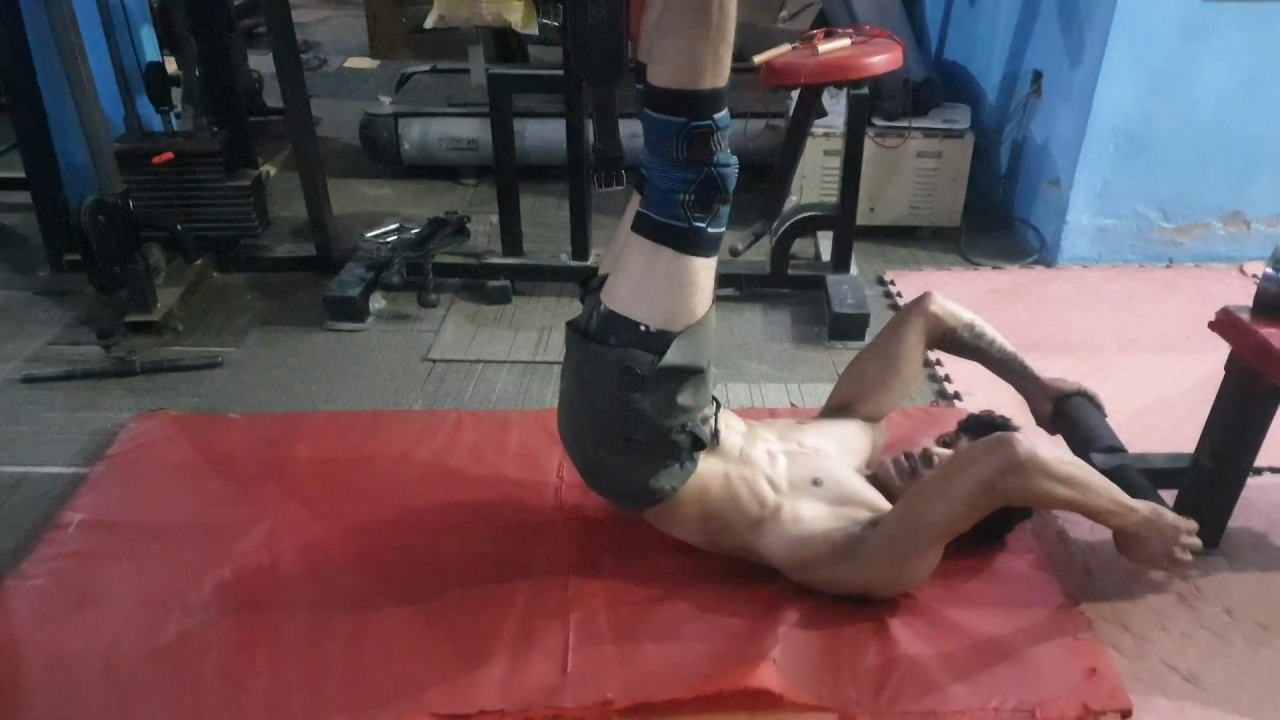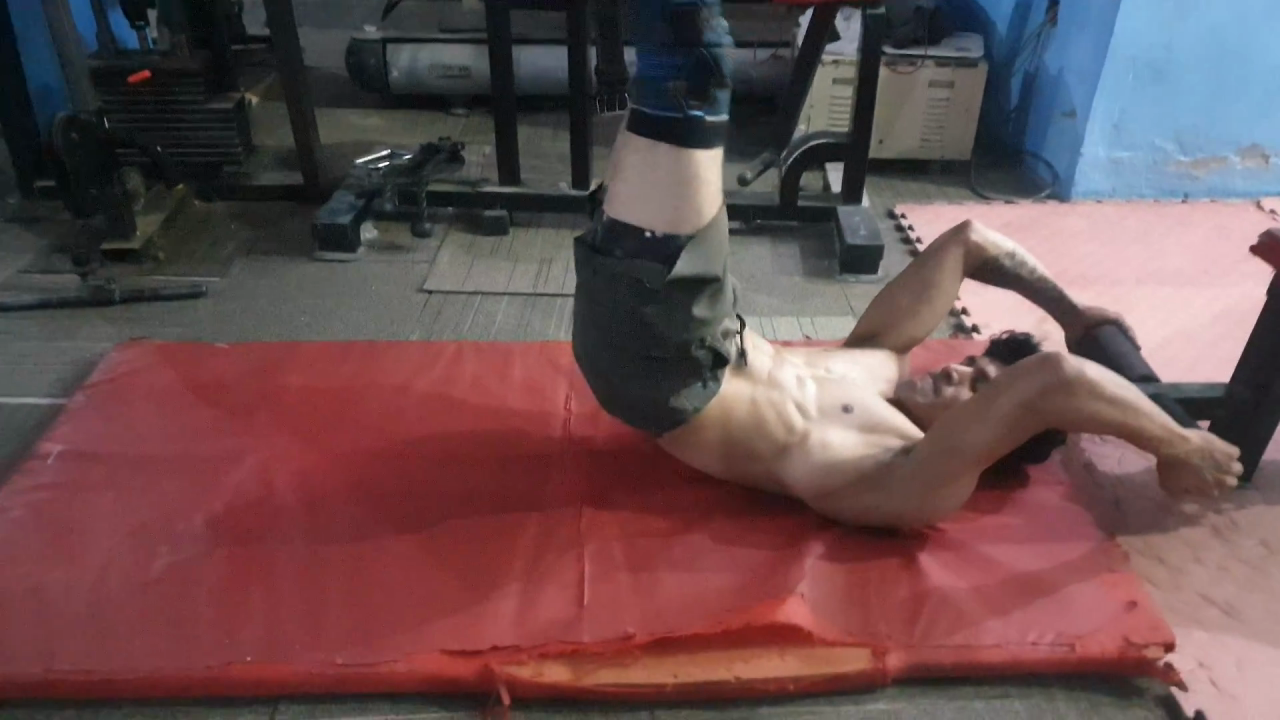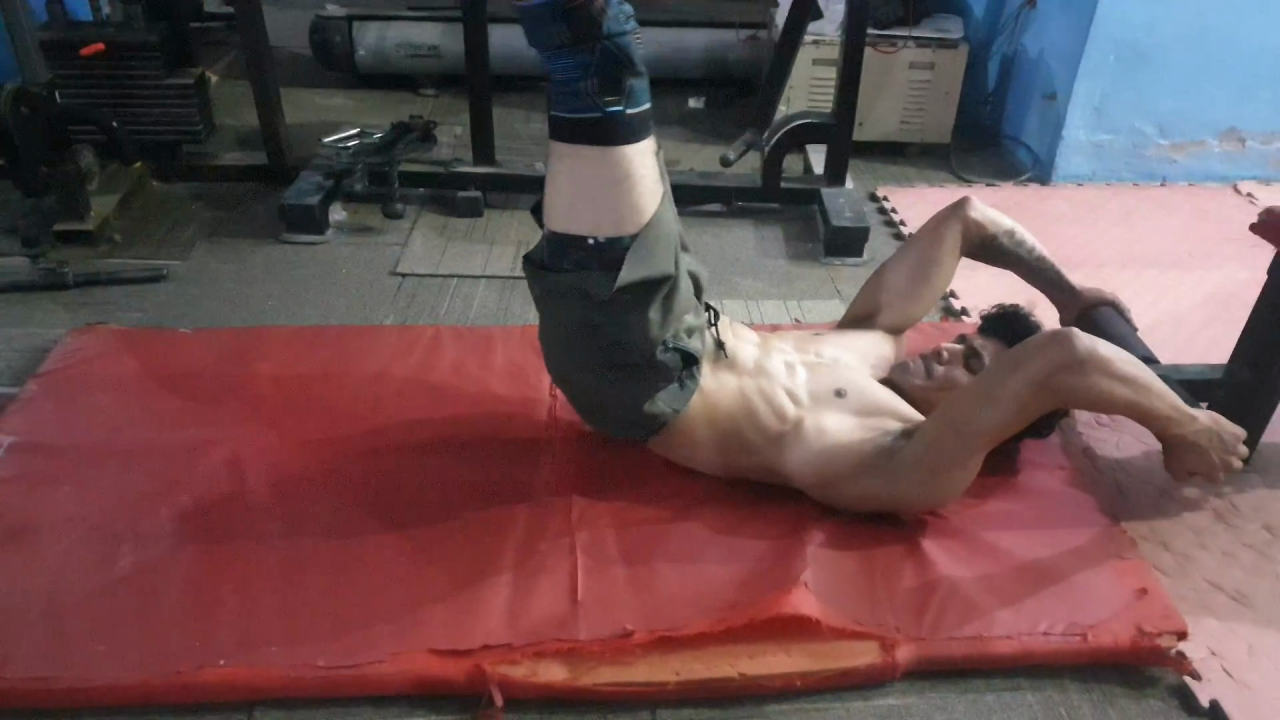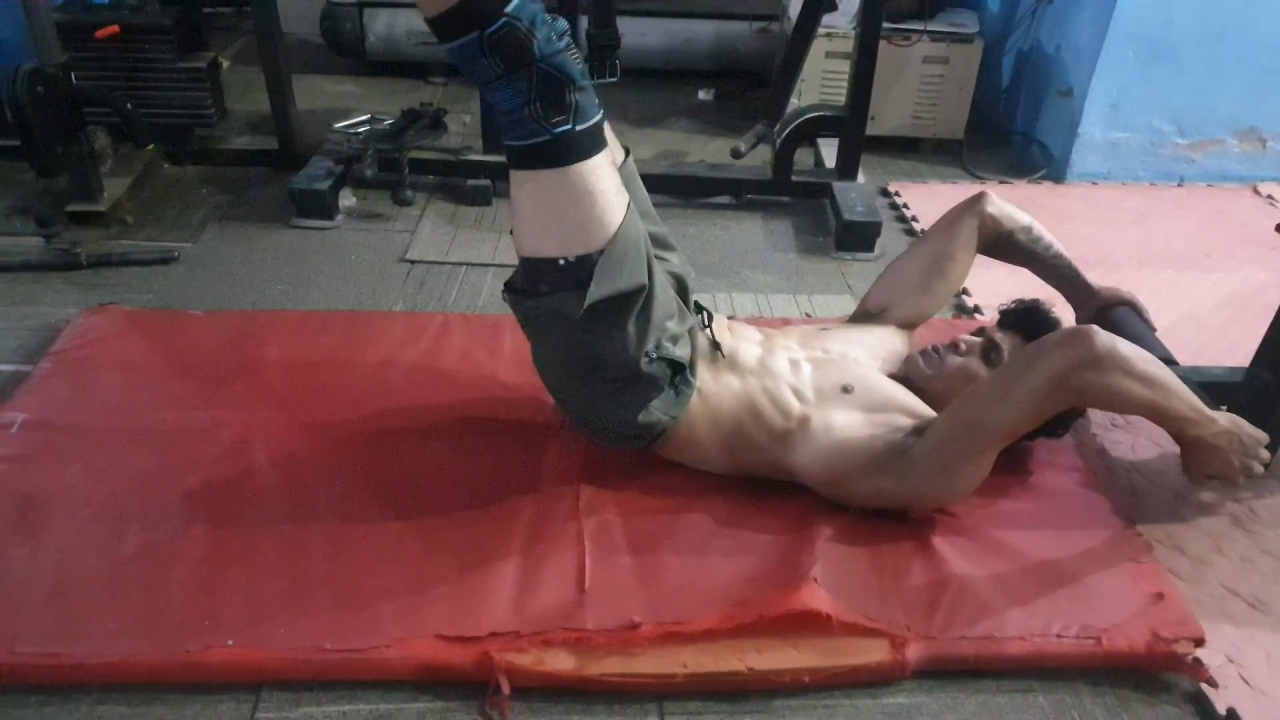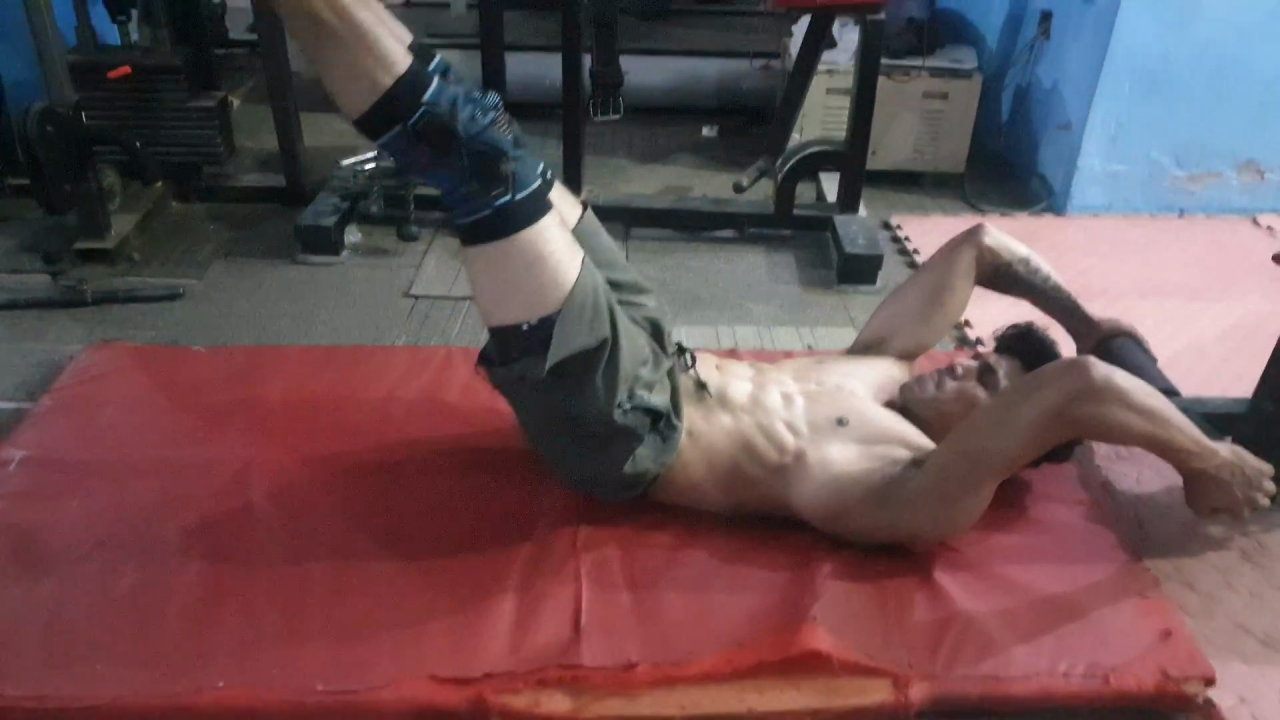
dt=0.7s
person 1, frame 1
left shoulder: (893, 558)
right shoulder: (854, 438)
right elbow: (929, 312)
left wrist: (1132, 521)
right wrist: (1034, 387)
left hip: (635, 437)
right hip: (628, 403)
person 1, frame 2
left shoulder: (925, 487)
right shoulder: (878, 367)
right elbow: (968, 241)
left wrist: (1180, 448)
right wrist: (1072, 313)
left hip: (654, 357)
right hip: (647, 316)
person 1, frame 3
left shoulder: (925, 469)
right shoulder: (876, 346)
right elbow: (965, 217)
left wrist: (1185, 430)
right wrist: (1071, 294)
left hip: (636, 370)
right hip: (690, 336)
person 1, frame 4
left shoulder: (936, 468)
right shoulder: (885, 342)
right elbow: (982, 213)
left wrist: (1205, 432)
right wrist: (1086, 290)
left hip: (638, 382)
right hip: (684, 330)
left knee: (548, 92)
right knee: (552, 91)
person 1, frame 5
left shoulder: (936, 497)
right shoulder: (887, 374)
left elbow: (1077, 392)
right elbow: (979, 243)
right wrist: (1086, 323)
left hip: (622, 426)
right hip: (664, 366)
left knee: (490, 161)
right knee: (495, 156)
